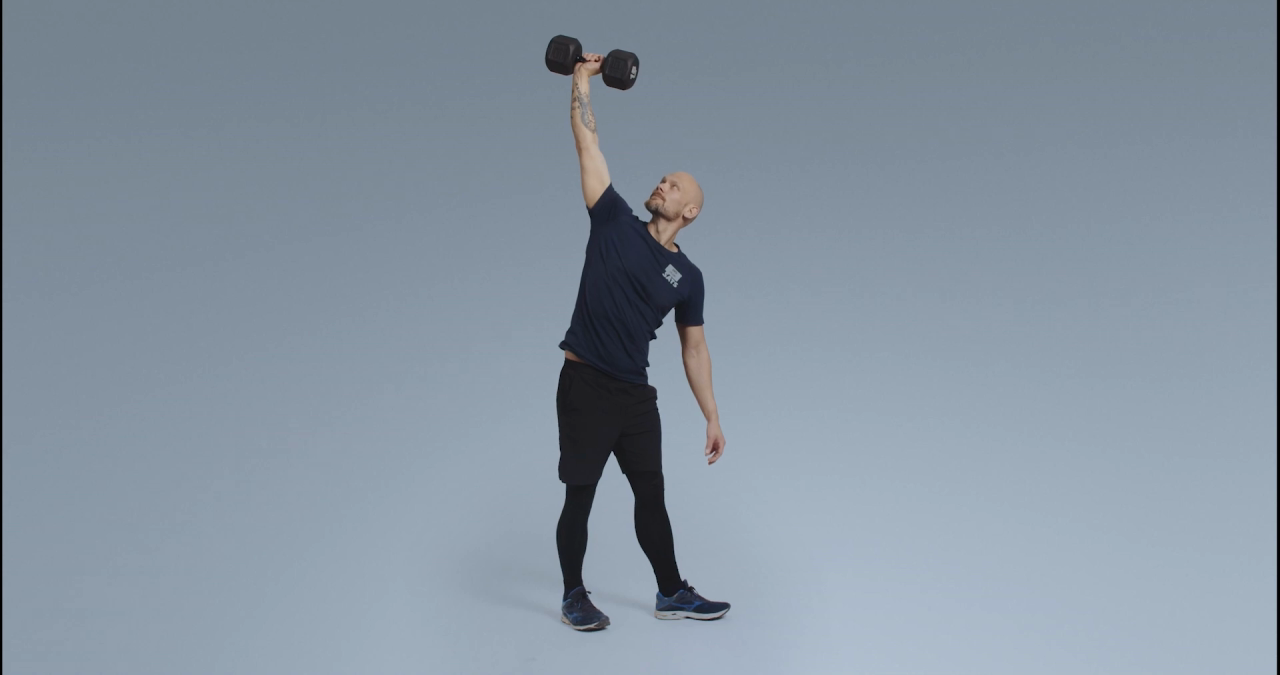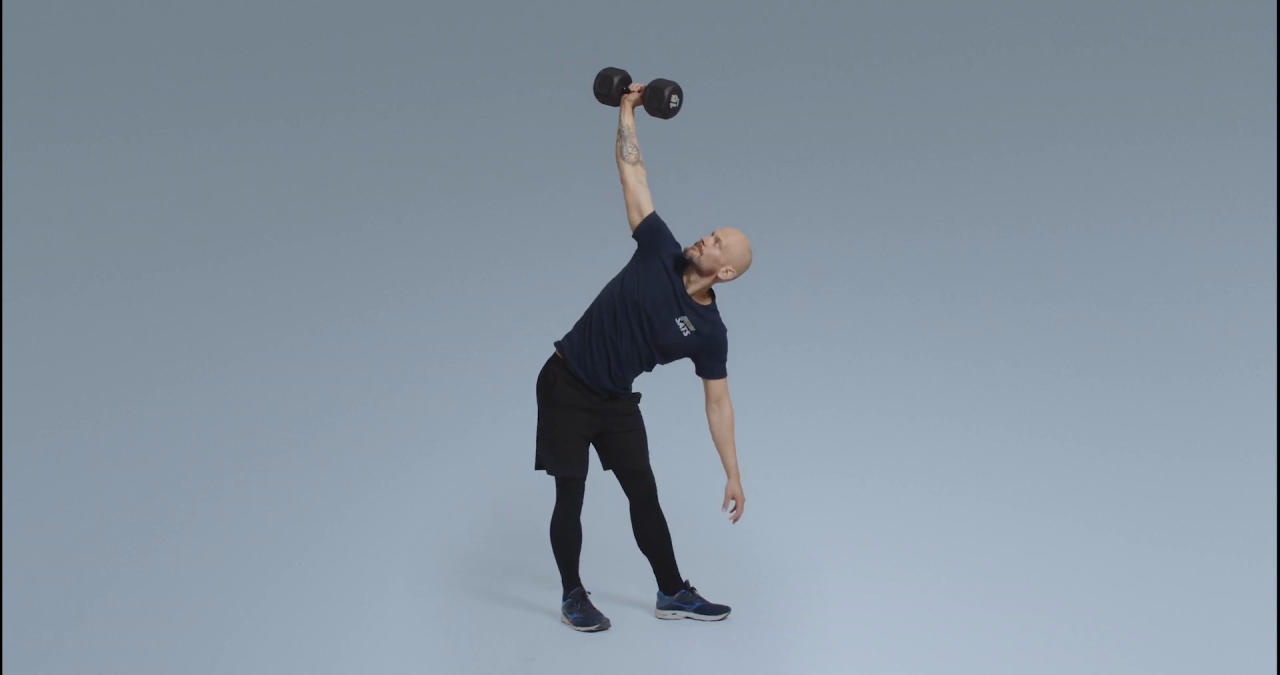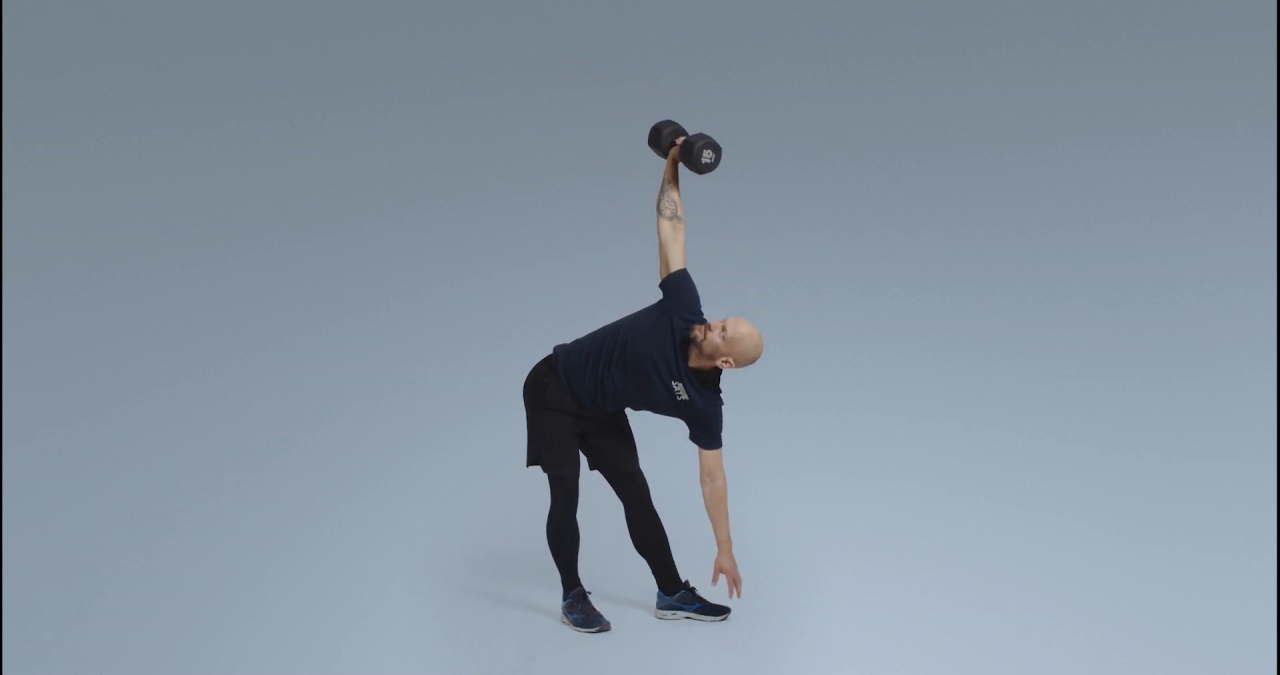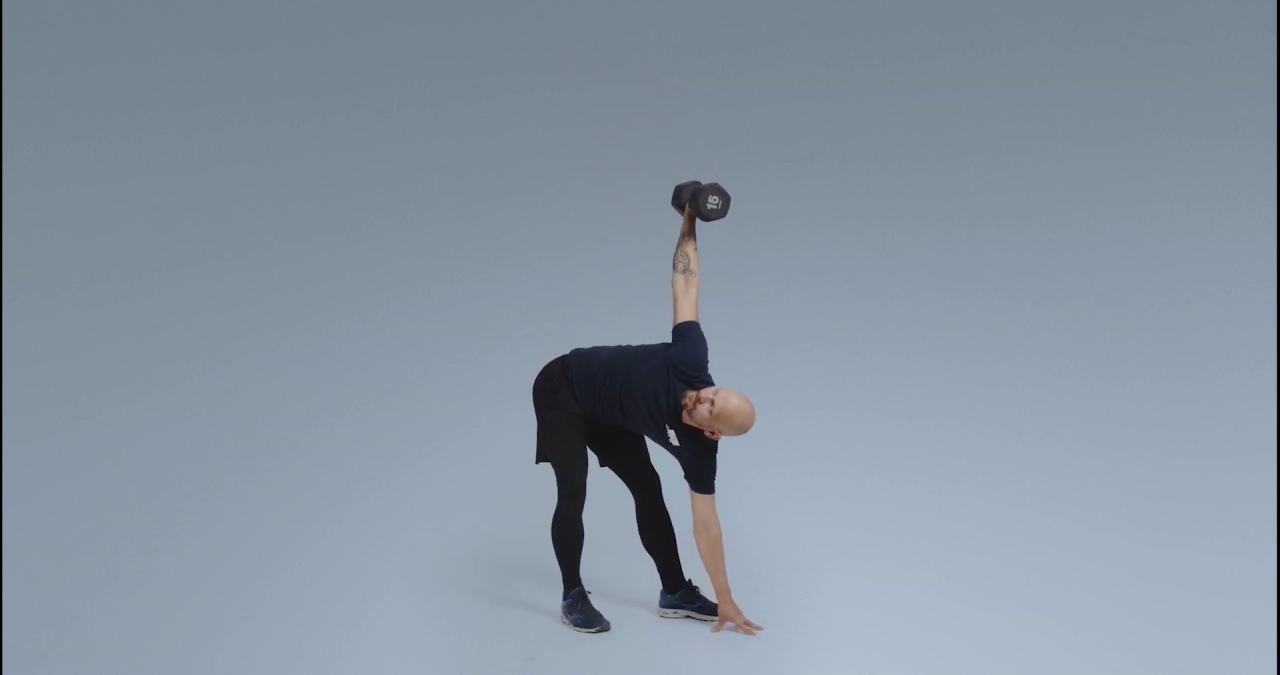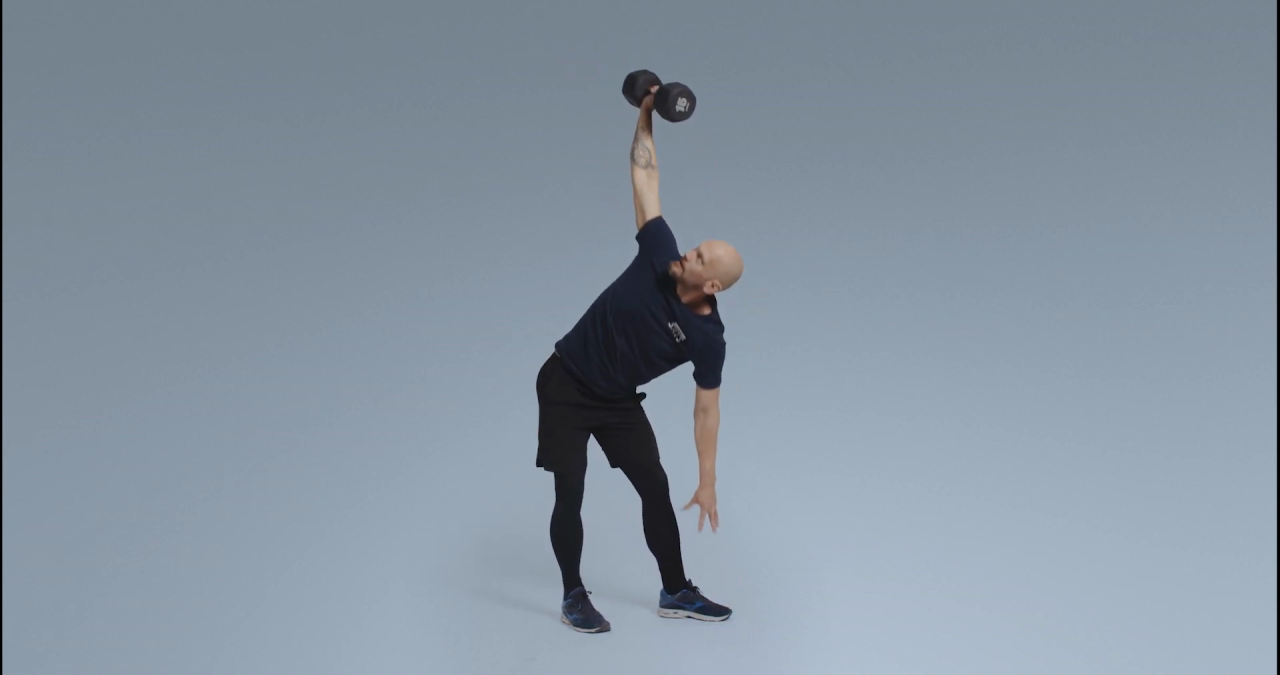
dt=1s
person 1, frame 1
left shoulder: (687, 277)
right shoulder: (615, 222)
left elbow: (694, 349)
right elbow: (587, 144)
left wrist: (712, 417)
right wrist: (581, 79)
left hip: (636, 393)
right hip: (586, 386)
left knee: (651, 494)
right knee: (581, 497)
left ankle: (671, 593)
right ankle: (574, 597)
person 1, frame 2
left shoulder: (709, 333)
right shoulder: (660, 252)
left elbow: (718, 403)
right elbow: (632, 176)
left wrist: (733, 474)
right wrist: (627, 111)
left hip: (615, 400)
right hip: (565, 386)
left knee: (644, 493)
right knee: (570, 496)
left ankle: (673, 593)
right ankle: (573, 597)
person 1, frame 3
left shoulder: (703, 403)
right shoulder: (684, 311)
left elbow: (712, 476)
right elbow: (671, 227)
left wrist: (725, 550)
right wrist: (672, 165)
left hip: (601, 410)
right hip: (553, 389)
left knee: (635, 492)
right knee: (566, 493)
left ankle: (672, 593)
right ankle: (573, 598)
person 1, frame 4
left shoulder: (698, 451)
right shoulder: (691, 363)
left elbow: (705, 522)
right elbow: (685, 281)
left wrist: (726, 599)
right wrist: (689, 222)
left hip: (607, 414)
right hip: (562, 388)
left knee: (648, 487)
right knee: (573, 491)
left ankle: (674, 591)
right ankle: (573, 596)
person 1, frame 5
left shoulder: (707, 337)
right shoulder: (659, 255)
left elbow: (706, 411)
right elbow: (644, 178)
left wrist: (707, 482)
right wrist: (645, 117)
left hip: (618, 400)
right hip: (564, 384)
left knee: (655, 487)
right knee: (570, 493)
left ankle: (676, 592)
right ankle: (573, 596)
